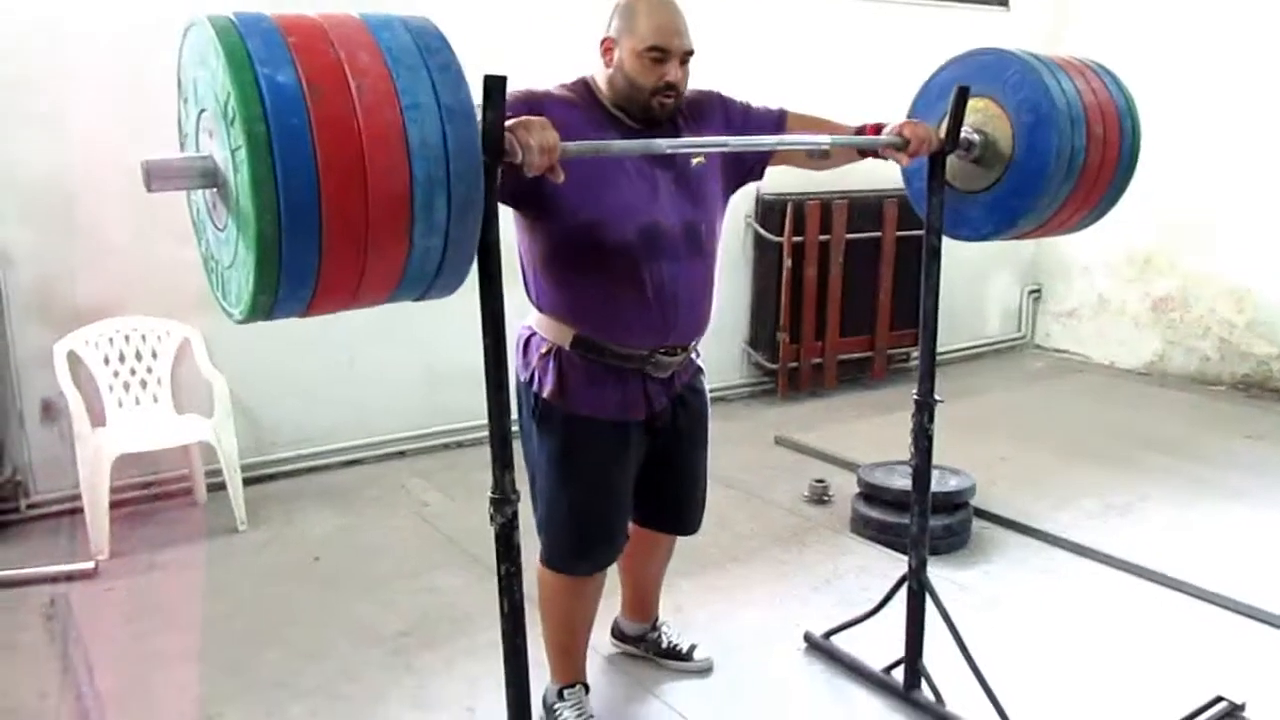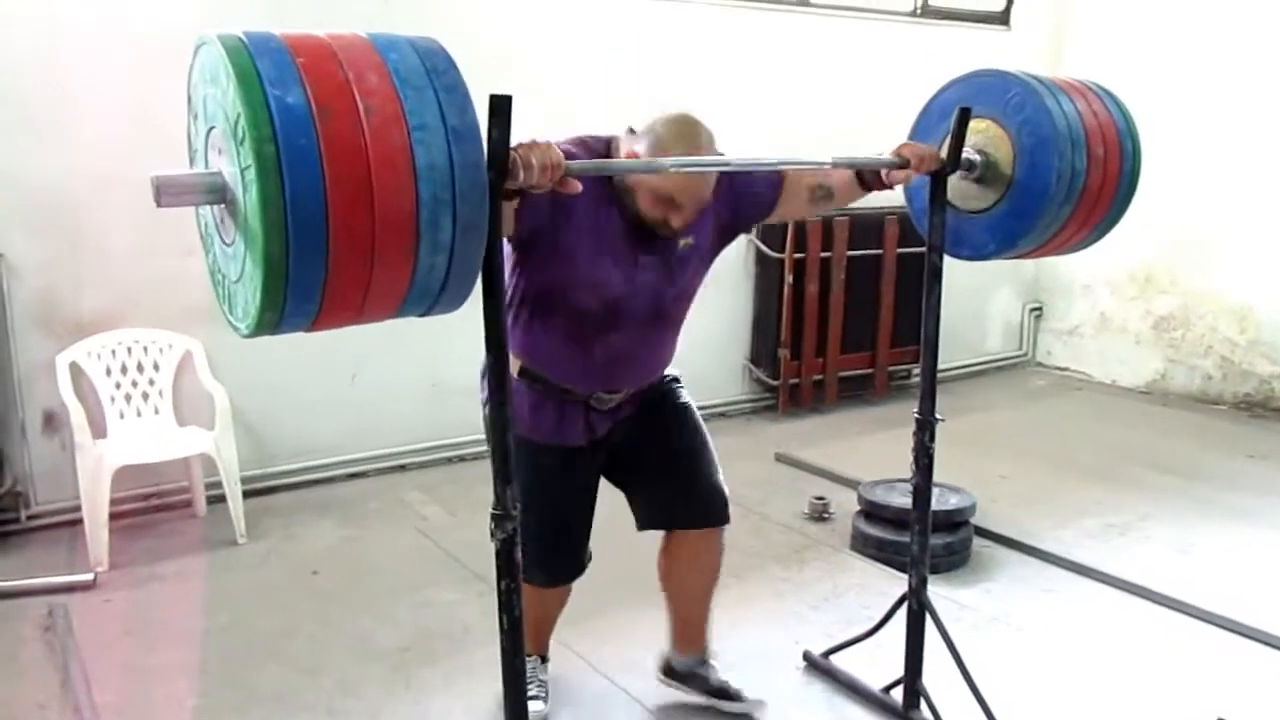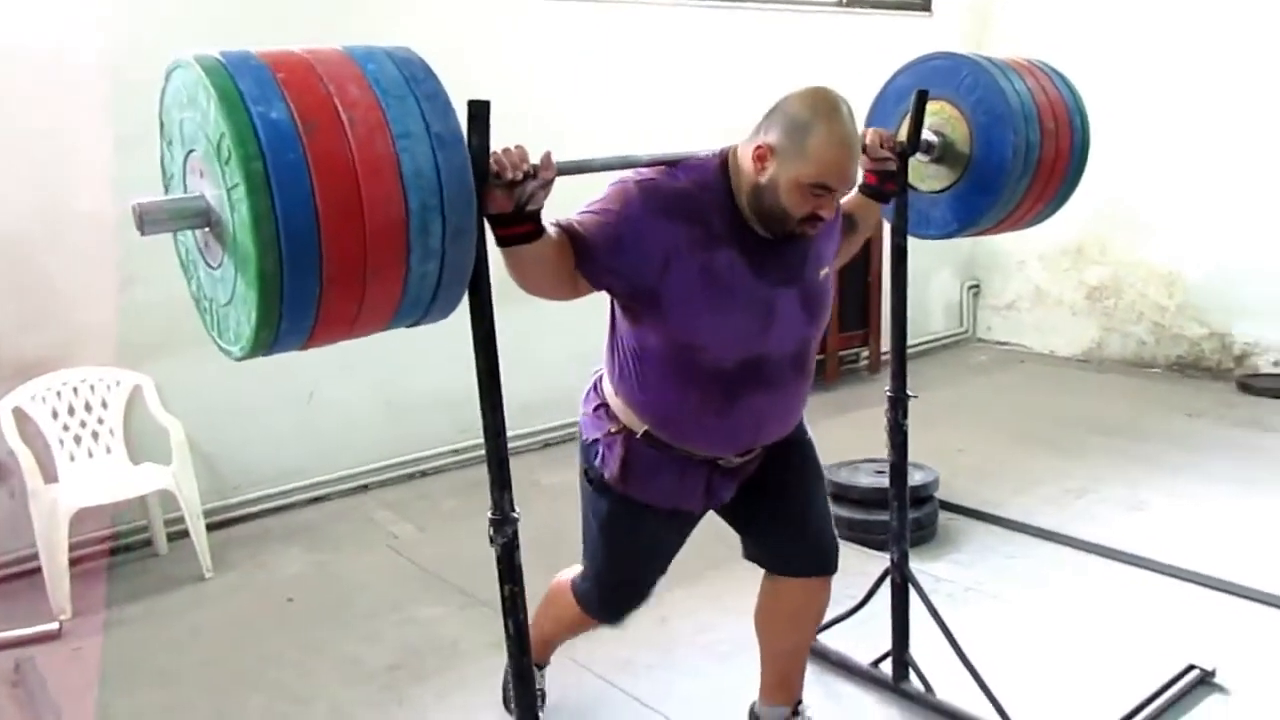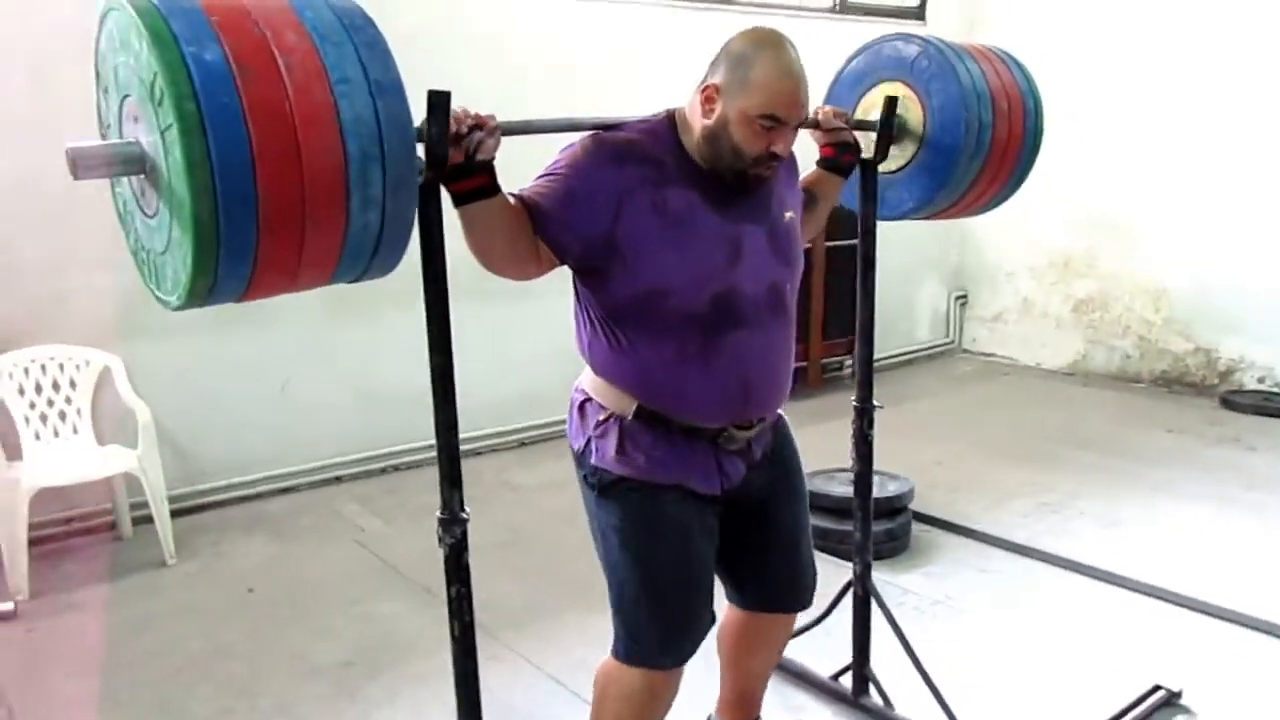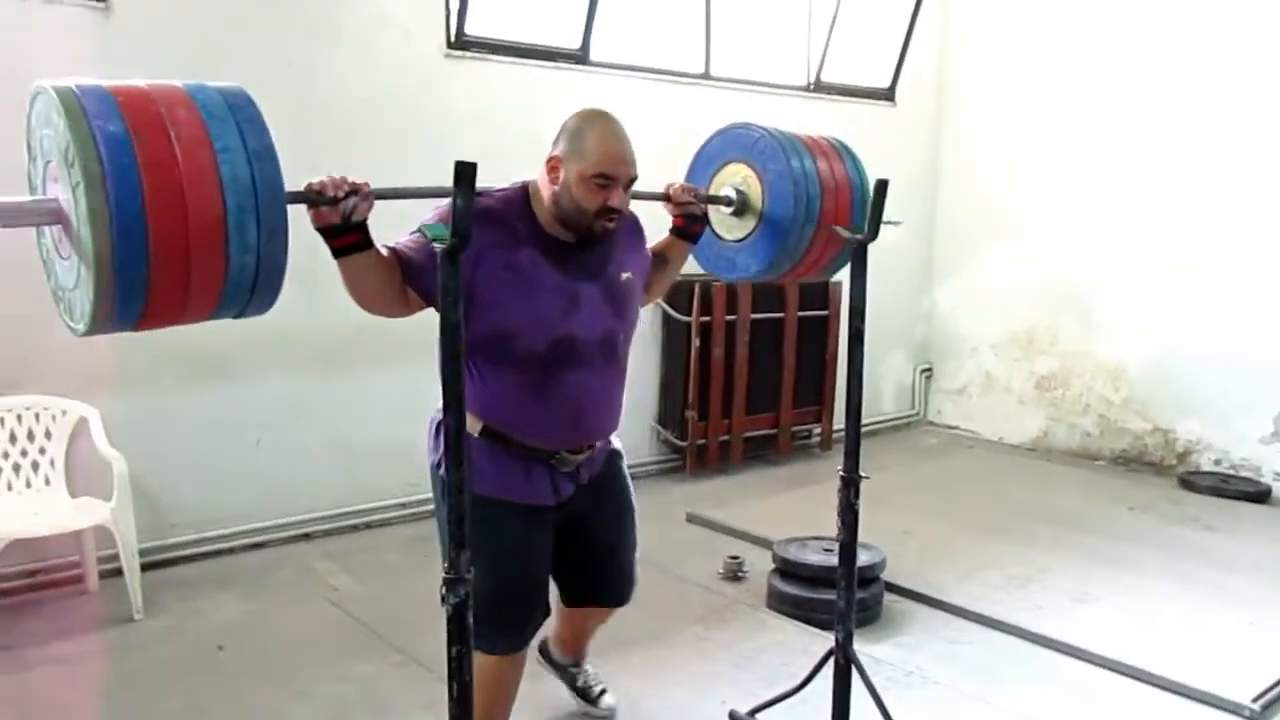
dt=1s
person 1, frame 1
left shoulder: (710, 120)
right shoulder: (548, 120)
left elbow: (803, 139)
left wrist: (878, 133)
right wrist: (504, 141)
left hip: (674, 375)
right hip: (580, 381)
left knee: (663, 518)
right knee: (580, 546)
left ankle: (639, 626)
person 1, frame 2
left shoulder: (719, 189)
right shoulder: (557, 186)
left elbow: (799, 189)
left wrist: (880, 175)
right wrist: (513, 186)
left hip: (643, 394)
right hip: (543, 399)
left knee: (701, 517)
right knee: (550, 559)
left ankle: (689, 659)
right ankle: (530, 662)
person 1, frame 3
left shoulder: (811, 207)
right shoulder: (658, 208)
right elbow: (558, 273)
left wrist: (879, 185)
right wrist: (515, 218)
left hip: (769, 441)
right hip: (649, 451)
left knee: (808, 565)
right knee: (610, 593)
right ankle: (529, 663)
person 1, frame 4
left shoulder: (769, 167)
right shoulder: (614, 168)
right elbow: (520, 252)
left wrist: (836, 164)
right wrist: (470, 179)
left hip: (757, 439)
right hip: (645, 454)
left knee: (778, 597)
right knee: (658, 642)
person 1, frame 5
left shoulder: (621, 233)
right shoulder: (480, 228)
right elbow: (393, 293)
left wrist: (686, 231)
right wrist: (346, 234)
left hip: (590, 463)
right hip: (493, 470)
left knee: (604, 589)
right knee: (500, 632)
left ankle: (564, 656)
